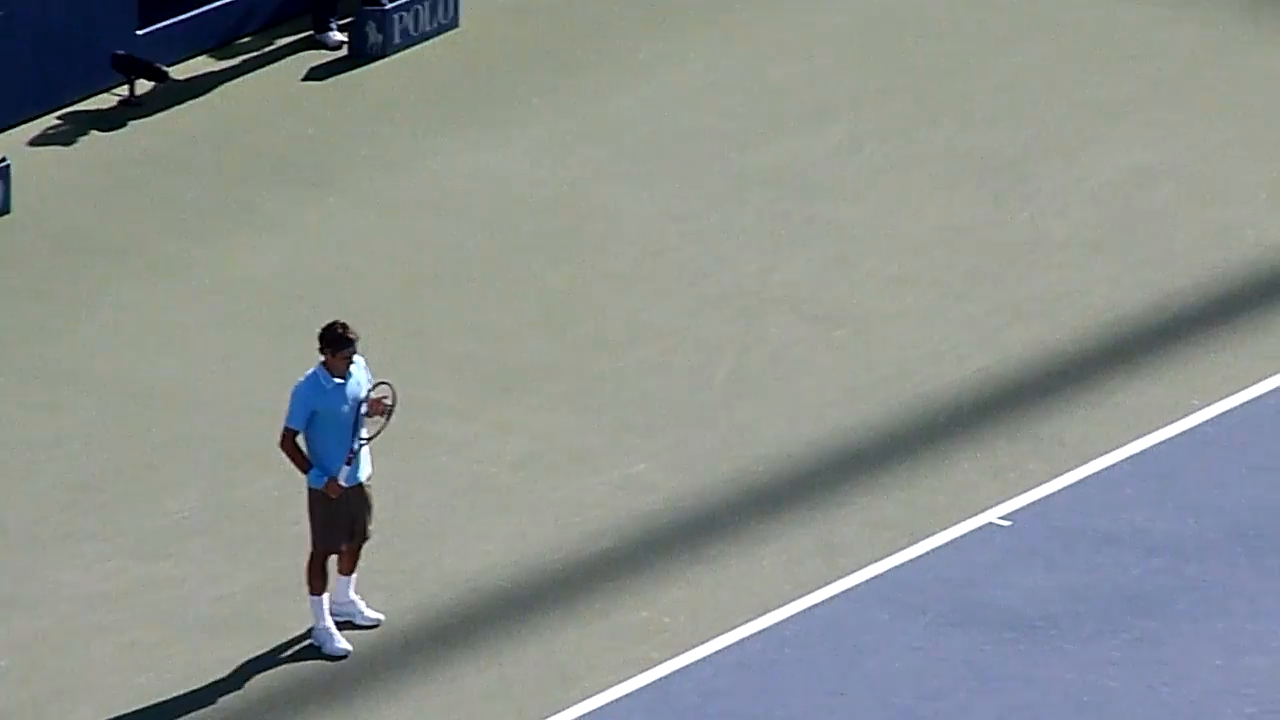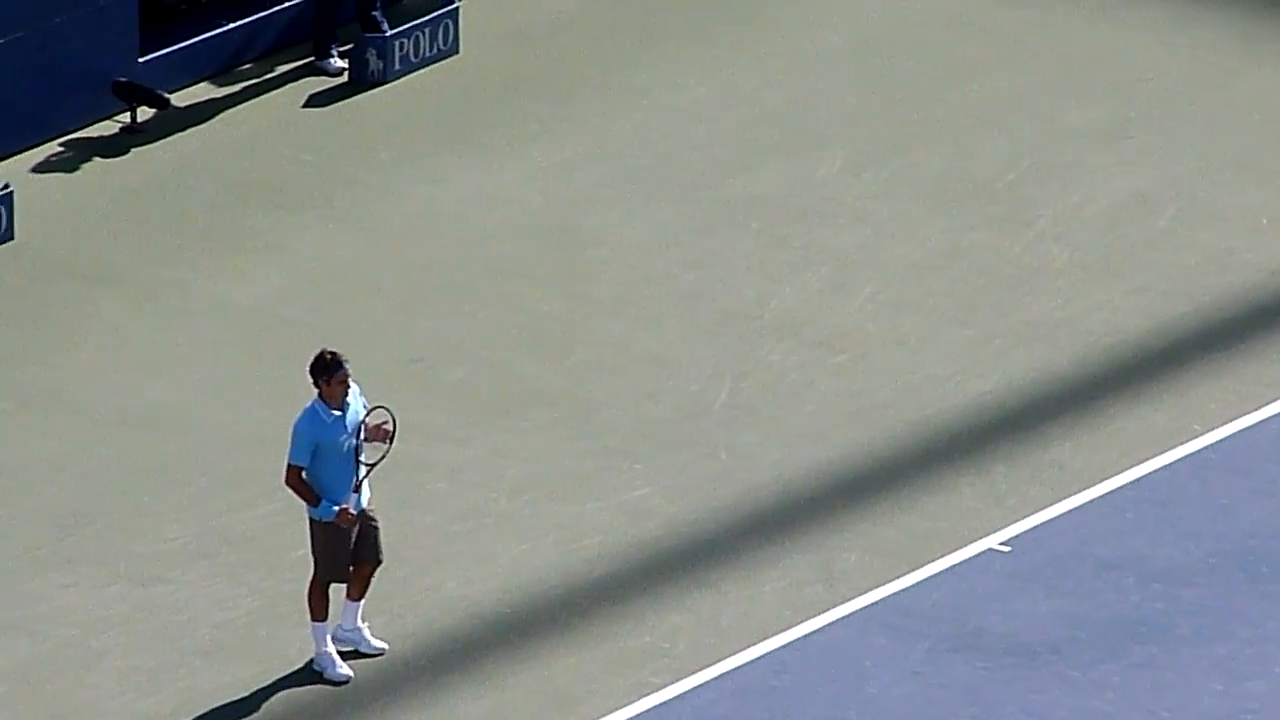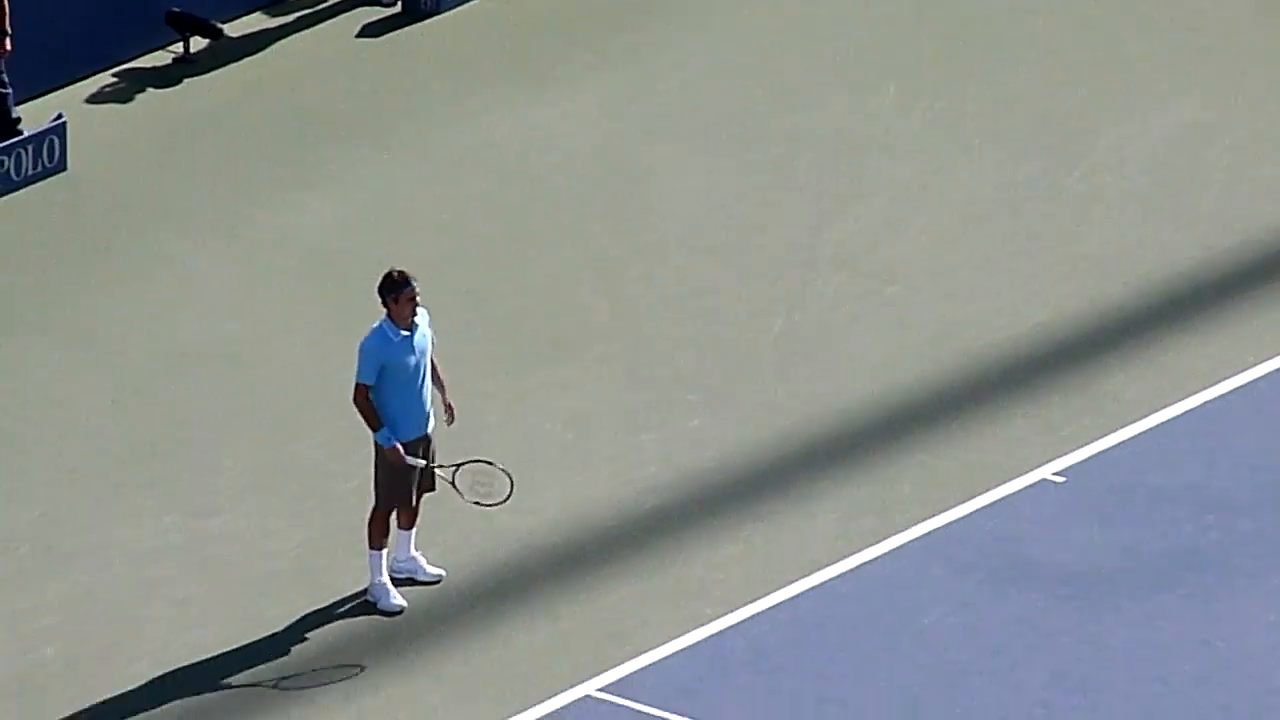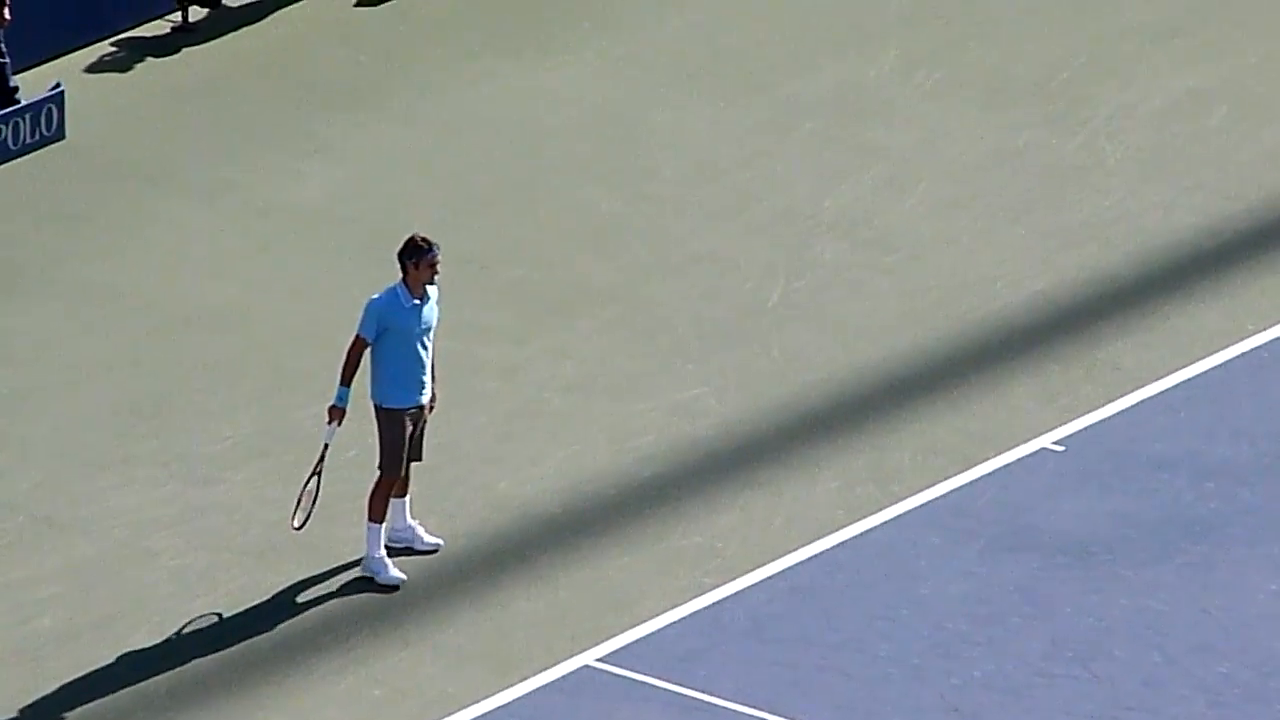
dt=0.5s
person 1, frame 1
left shoulder: (359, 368)
right shoulder: (307, 390)
right elbow: (287, 441)
left wrist: (374, 409)
right wrist: (318, 478)
left hip: (360, 476)
right hip: (329, 484)
left knee: (353, 542)
right knee: (323, 551)
left ankle: (344, 601)
right ankle: (322, 625)
person 1, frame 2
left shoulder: (354, 394)
right shoulder: (308, 425)
right elbow: (292, 478)
left wrist: (373, 435)
right wrist: (329, 511)
left hip: (360, 502)
right hip: (330, 513)
left knee: (367, 564)
right knee: (324, 578)
left ankle: (349, 629)
right ankle: (324, 652)
person 1, frame 3
left shoulder: (423, 319)
right shoulder: (374, 345)
right elbow: (361, 397)
left wrist: (443, 393)
right wrist: (386, 439)
left hip: (423, 430)
right hip: (395, 439)
left knee: (414, 496)
right knee: (386, 506)
left ankle: (405, 559)
right ankle: (379, 581)
person 1, frame 4
left shoulder: (432, 296)
right shoulder: (382, 306)
right elbow: (356, 350)
left wrist: (432, 385)
right wrist: (341, 399)
left hip: (419, 399)
right hip: (392, 403)
left knee: (404, 466)
right knee: (389, 475)
left ankle: (401, 528)
right ankle: (374, 556)
